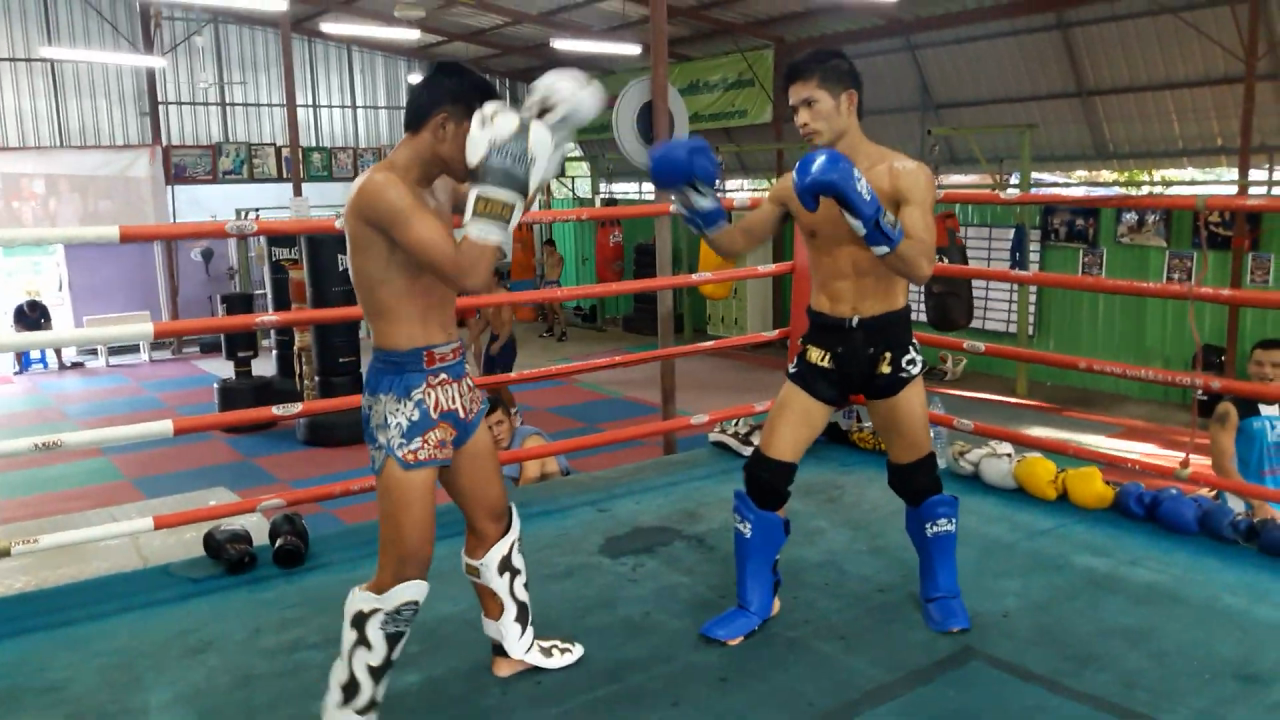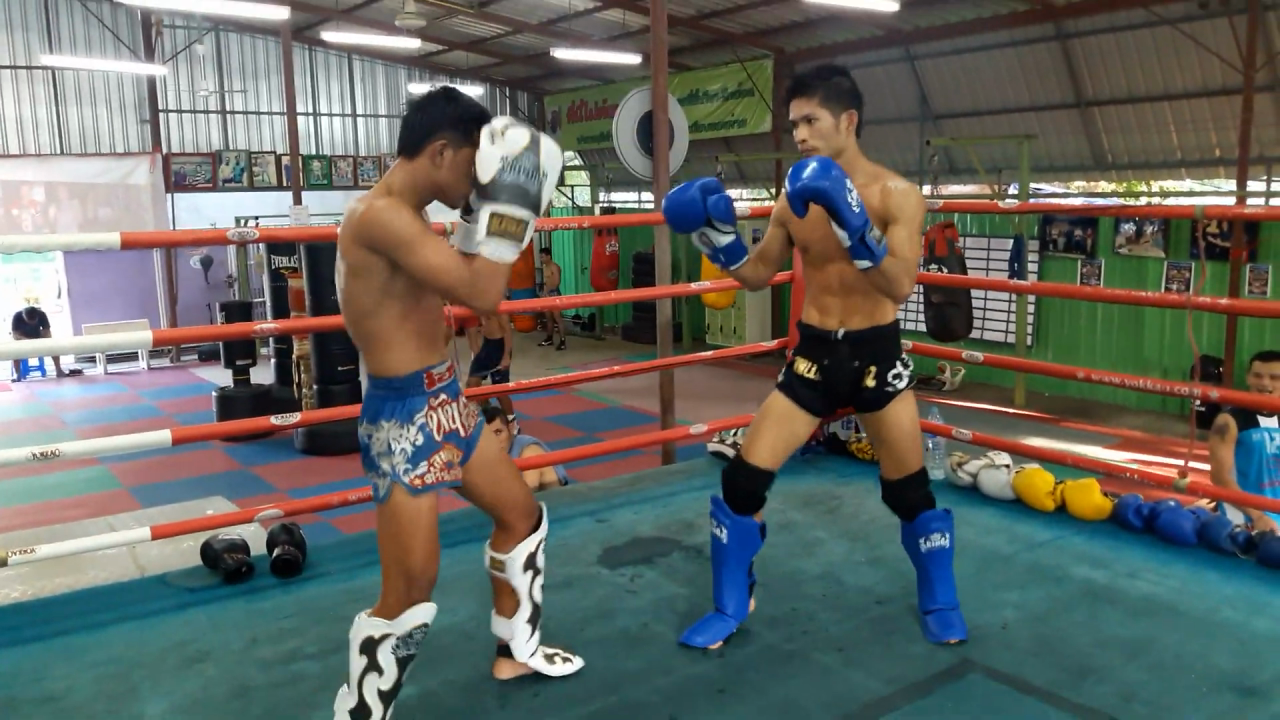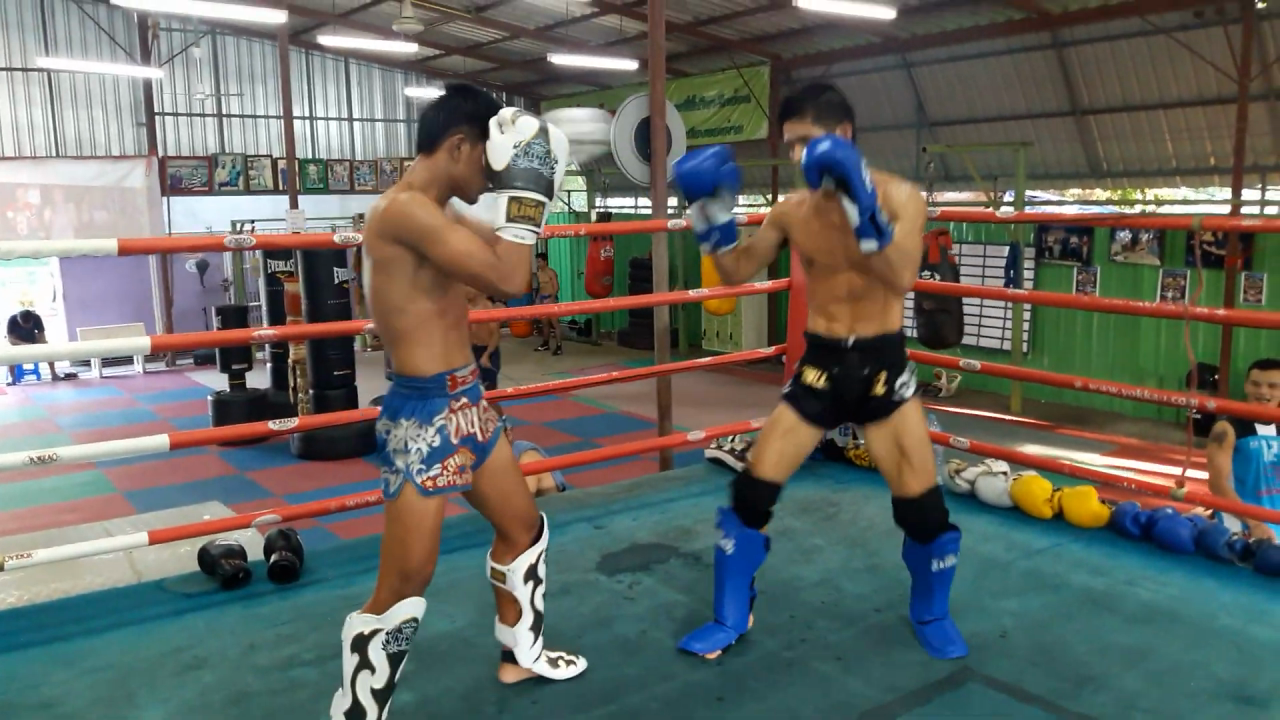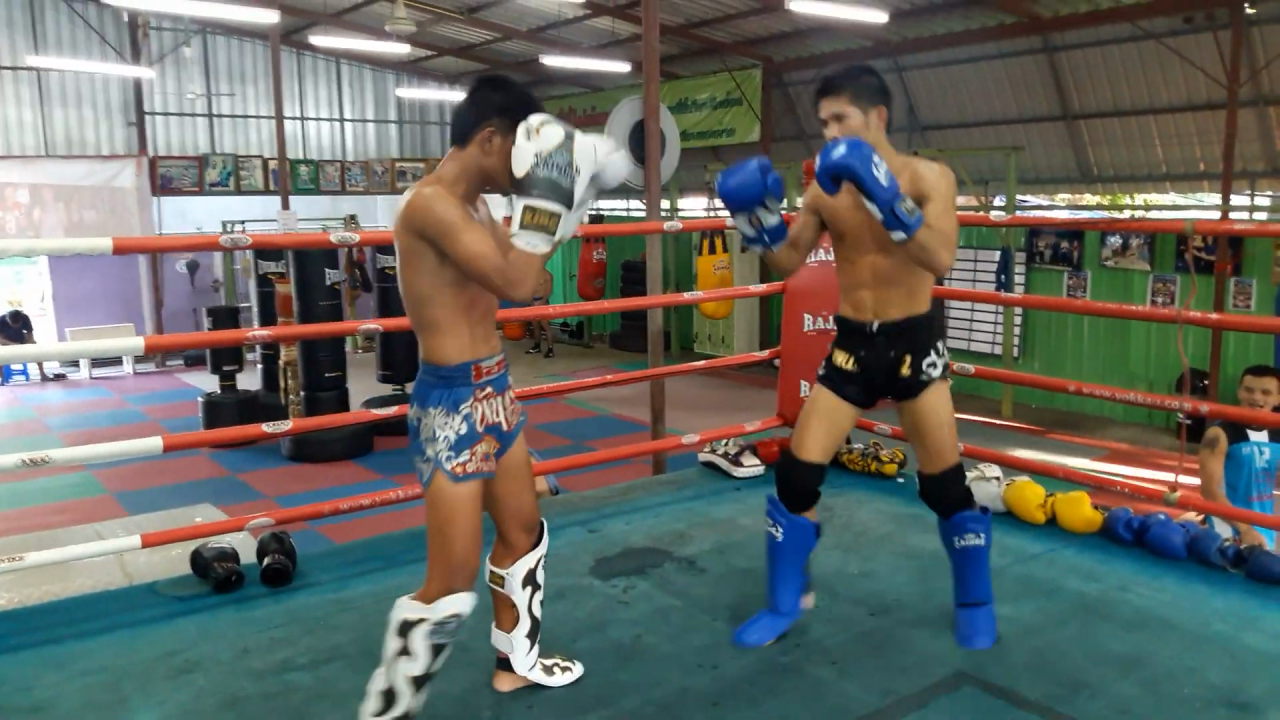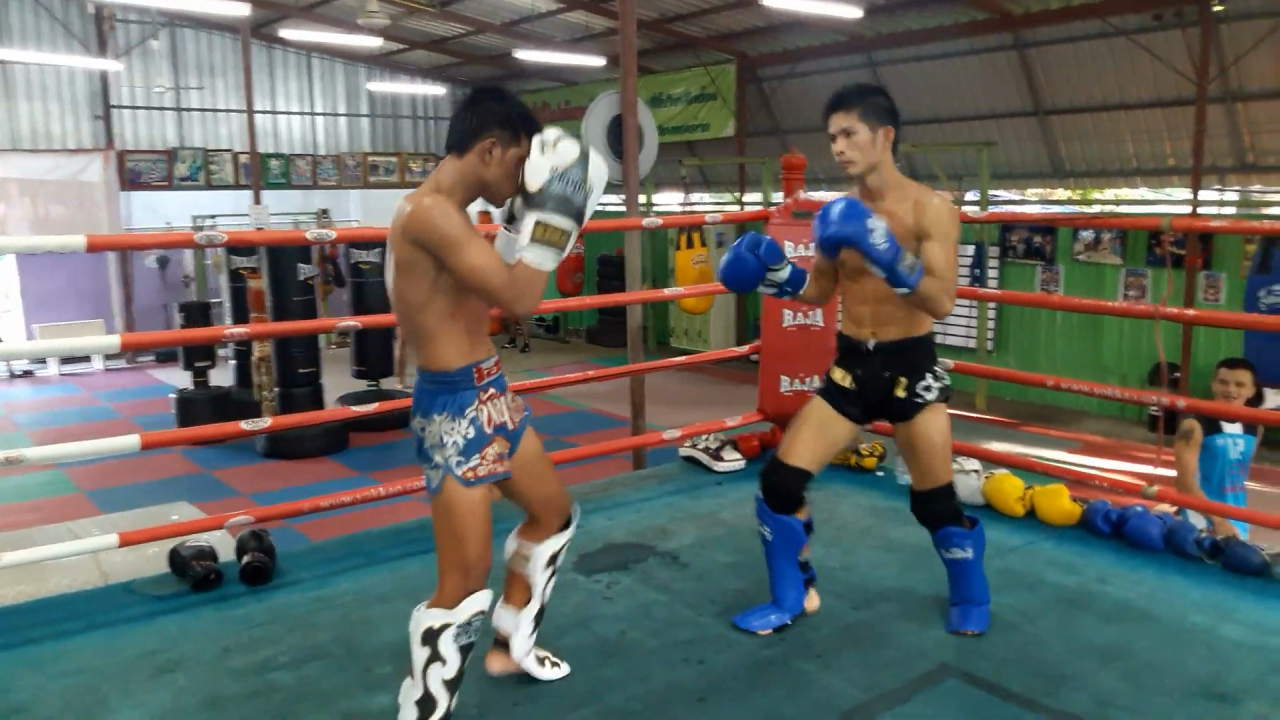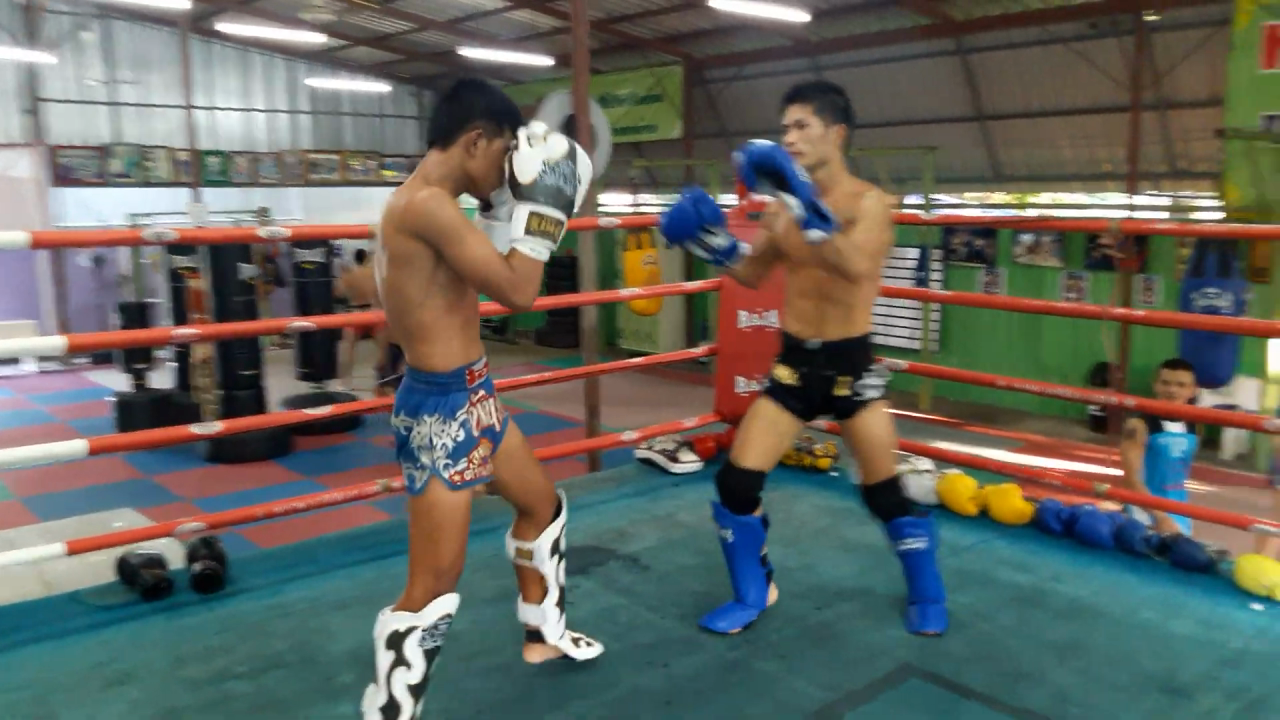
dt=0.2s
person 1, frame 1
left shoulder: (427, 187)
right shoulder: (381, 188)
left elbow: (506, 202)
right elbow: (469, 273)
left wrist: (537, 135)
right wrist: (495, 176)
left hip: (452, 380)
right hip: (405, 389)
left knee: (493, 521)
right knee: (405, 571)
left ankle: (512, 643)
person 1, frame 2
left shoulder: (408, 212)
right shoulder: (379, 215)
left elbow: (462, 274)
right elbow: (483, 295)
left wrist: (495, 202)
right wrist: (510, 194)
left hip: (446, 402)
right hip: (404, 416)
left knee: (523, 517)
right knee: (409, 596)
left ankle: (516, 646)
person 1, frame 3
left shoulder: (429, 210)
right shoulder: (406, 209)
left elbow: (486, 249)
right elbow: (508, 279)
left wrist: (531, 181)
right wrist: (524, 183)
left hip: (466, 403)
right hip: (423, 414)
left knee: (524, 529)
right knee: (402, 592)
left ankle: (520, 652)
person 1, frame 4
left shoulder: (467, 203)
right shoulder: (432, 202)
left elbow: (513, 256)
right elbow: (516, 283)
left wrist: (568, 193)
right wrist: (541, 190)
left hip: (491, 394)
right hip: (451, 404)
left knee: (523, 533)
right knee: (449, 584)
left ankle: (515, 659)
person 1, frame 5
left shoulder: (451, 209)
right shoulder: (429, 212)
left elbow: (499, 282)
right elbow: (520, 298)
left wrist: (532, 214)
right wrist: (552, 206)
left hip: (491, 395)
right hip: (454, 408)
left knee: (553, 514)
right knee: (464, 585)
left ankle: (511, 644)
person 1, frame 6
left shoulder: (424, 201)
right shoulder: (425, 204)
left elbow: (478, 276)
right elbow: (517, 291)
left wrist: (508, 206)
right wrist: (542, 200)
left hip: (473, 396)
right hip: (442, 408)
left knee: (542, 507)
right knee: (431, 589)
left ankle: (545, 631)
person 2, frame 1
left shoulder: (905, 175)
right shoulder: (796, 184)
left elbow: (920, 267)
right elbow: (736, 244)
left wrist: (866, 211)
right wrist: (696, 196)
left hip: (887, 340)
right hip: (823, 342)
left knee: (918, 478)
right knee: (765, 474)
left ankle: (941, 592)
right ankle: (756, 602)
person 2, frame 2
left shoulder: (897, 195)
right shoulder: (793, 199)
left elbow: (900, 287)
right elbow: (756, 277)
left wrist: (853, 223)
right wrist: (716, 232)
left hip: (876, 356)
right hip: (812, 355)
left knee: (910, 492)
right knee: (743, 478)
left ankle: (939, 603)
right ankle: (730, 608)
person 2, frame 3
left shoulder: (899, 196)
right shoulder: (792, 210)
left elbow: (900, 280)
right elbow: (737, 271)
left wrist: (861, 205)
right wrist: (713, 210)
left hip: (882, 365)
right hip: (819, 365)
left knee: (922, 509)
right knee: (751, 493)
left ankle: (931, 614)
right ankle: (730, 618)
person 2, frame 4
left shoulder: (930, 177)
right shoulder: (826, 192)
left elbow: (939, 262)
right elbow: (787, 264)
left wrist: (888, 199)
right wrist: (759, 216)
left hip: (912, 344)
right hip: (850, 346)
left knee: (945, 486)
right knee: (795, 476)
left ankle: (974, 601)
right ankle: (786, 600)
person 2, frame 5
left shoulder: (932, 209)
right shoulder: (836, 214)
left elbow: (941, 303)
right elbow: (817, 292)
left wrist: (889, 255)
right wrist: (773, 271)
left hip: (910, 367)
right hip: (849, 365)
left knee: (937, 504)
right knee: (780, 480)
left ankle: (970, 598)
right ankle: (792, 597)
person 2, frame 6
left shoulder: (869, 203)
right shoulder: (780, 205)
left elbow: (855, 268)
right elbow: (753, 274)
left wrist: (802, 201)
right wrist: (713, 239)
left hip: (850, 364)
right hip: (793, 363)
left knee: (885, 496)
right knee: (736, 480)
left ankle: (927, 596)
right ankle: (753, 592)
